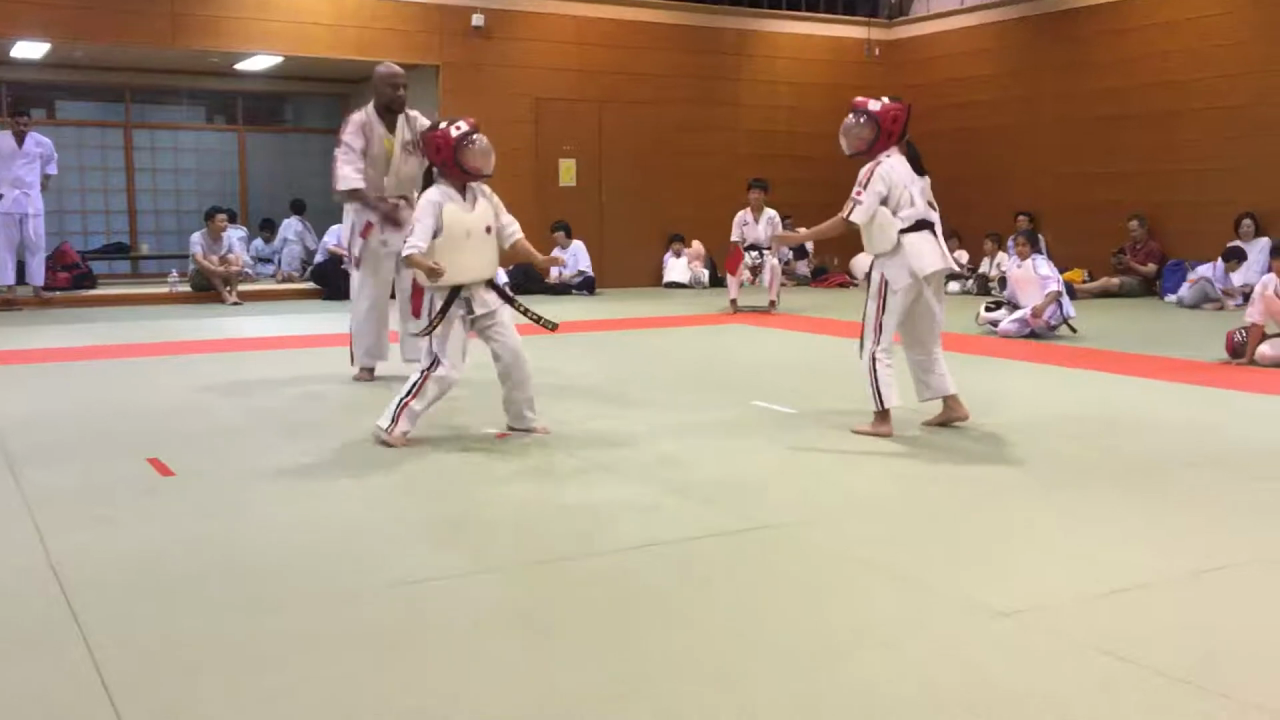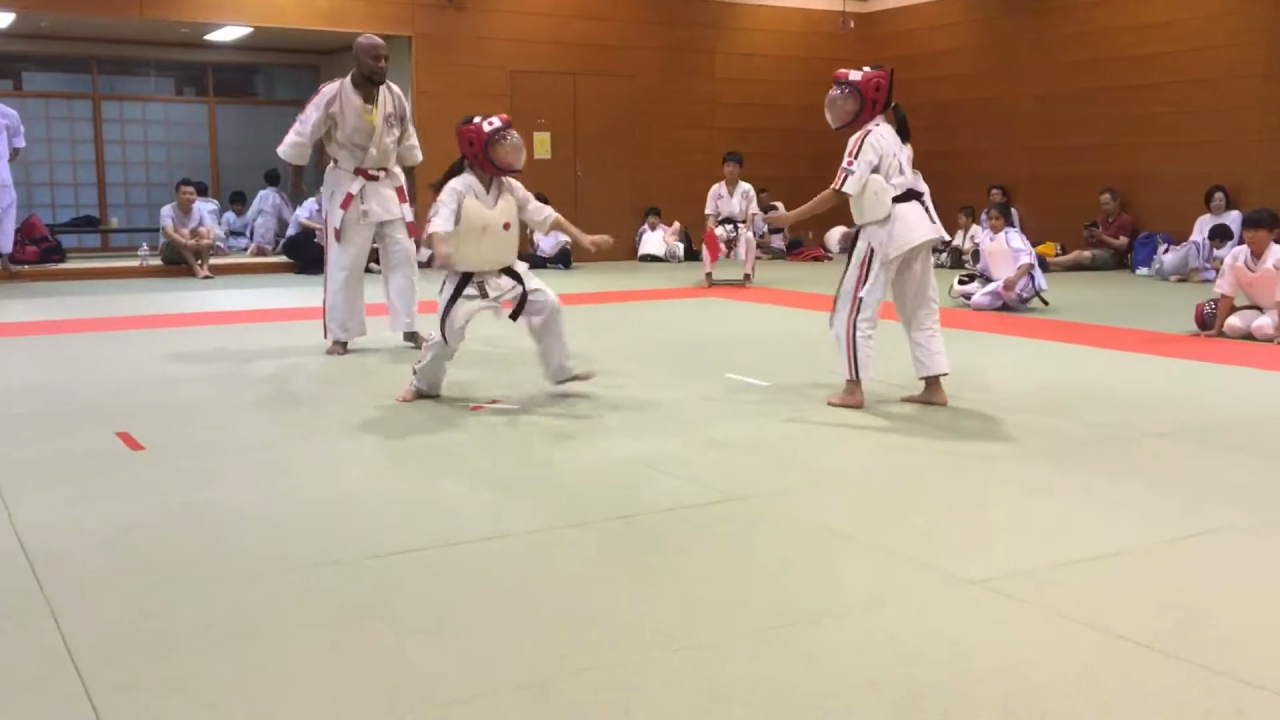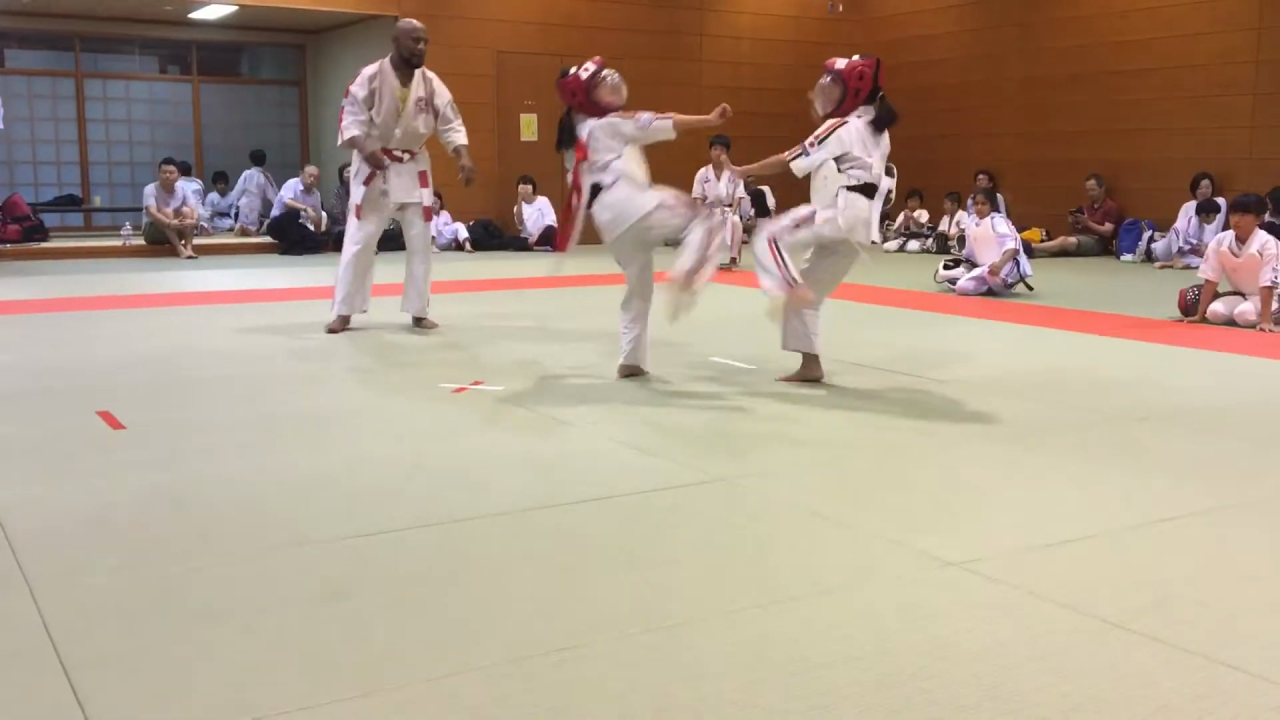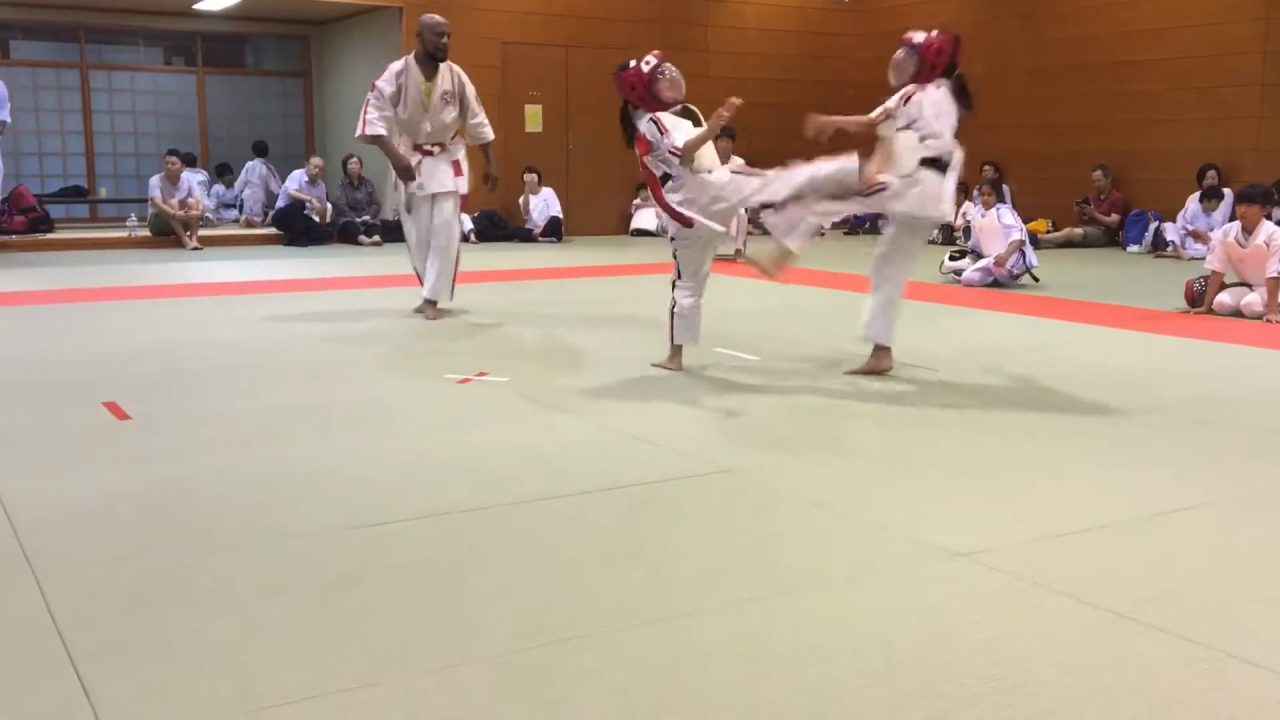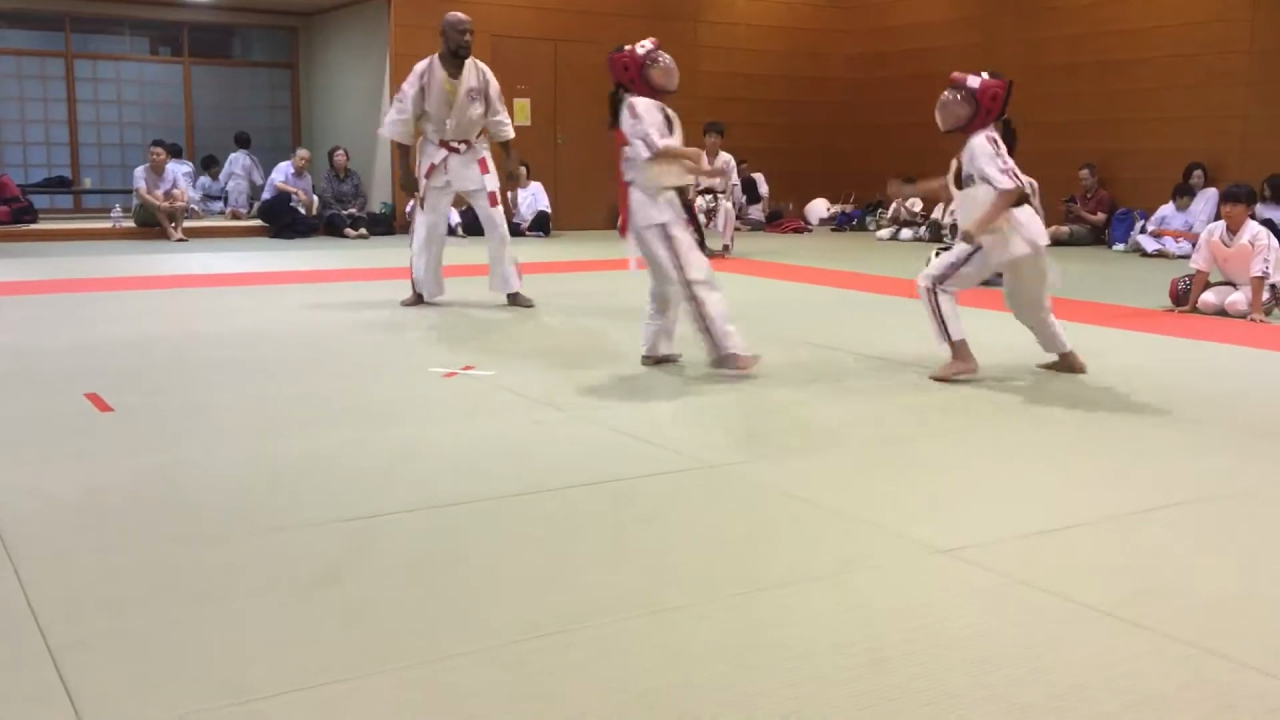
dt=0.4s
person 1, frame 1
left shoulder: (876, 171)
right shoulder: (910, 167)
left elbow: (847, 221)
right elbow: (931, 211)
left wrist: (800, 237)
left hip: (898, 261)
right hip: (926, 256)
left knee: (877, 341)
right knee: (923, 338)
left ankle: (882, 418)
right ankle: (952, 404)
person 1, frame 2
left shoulder: (865, 139)
right shoulder: (892, 135)
left elbow: (838, 192)
left wrist: (791, 217)
left hip: (886, 231)
right hip: (913, 227)
left knee: (853, 310)
right knee: (921, 311)
left ankle: (854, 389)
right ankle: (933, 387)
person 1, frame 3
left shoulder: (840, 128)
right shoulder: (876, 128)
left elbow: (790, 162)
left wrist: (744, 170)
left hip: (840, 211)
right hip: (859, 218)
left knee: (766, 238)
right knee: (812, 289)
left ankle: (793, 292)
right ankle: (810, 364)
person 1, frame 4
left shoulder: (915, 95)
right shoulder: (947, 101)
left elbow: (870, 124)
left wrist: (829, 122)
left hip: (908, 188)
right hip: (931, 197)
left knee: (816, 189)
right knee: (889, 275)
left ankle: (784, 252)
right ankle: (881, 354)
person 1, frame 5
left shoulder: (982, 144)
right shoulder: (977, 143)
left elbow: (1012, 188)
right elbow: (951, 186)
left wrist: (982, 223)
right wrist: (910, 190)
left hip: (1004, 236)
right hip: (1024, 232)
left knee: (932, 284)
right knee: (1031, 304)
left ankle: (962, 357)
right ankle: (1067, 357)
person 2, frame 1
left shoulder: (484, 194)
right shoulder: (434, 200)
left elbow: (509, 233)
right elbow: (411, 250)
left wrist: (538, 259)
right wrist: (425, 266)
left hip: (484, 292)
right hip: (448, 298)
left knee: (512, 354)
right knee: (443, 367)
left ankle: (522, 418)
right ankle: (391, 425)
person 2, frame 2
left shoulder: (511, 189)
right shoulder: (457, 189)
left elbow: (543, 215)
right elbow: (437, 228)
left wrist: (582, 238)
right wrist: (441, 253)
left hip: (504, 272)
right hip: (465, 279)
left knee: (546, 304)
right knee: (447, 335)
left ankle: (560, 371)
right ankle: (424, 385)
person 2, frame 3
left shoulder: (584, 130)
right shoulder: (611, 125)
right elbow: (660, 125)
right wrist: (710, 120)
left hip: (613, 215)
right hip: (631, 206)
left knee: (639, 287)
right knee: (702, 222)
left ankle: (631, 360)
right ankle: (686, 276)
person 2, frame 4
left shoulder: (647, 123)
right shoulder: (655, 122)
right elbow: (681, 152)
right wrist: (712, 127)
left hip: (683, 210)
right hip: (706, 191)
left knee: (689, 282)
right knee: (785, 183)
left ankle: (675, 353)
person 2, frame 5
left shoulder: (644, 108)
right shoulder: (639, 106)
left elbow: (669, 161)
right elbow: (654, 148)
left wrist: (707, 170)
right wrist: (689, 154)
left hip: (649, 206)
right hip: (655, 207)
left knee: (666, 282)
right knee: (697, 276)
left ankle: (656, 349)
right ankle: (725, 352)
person 3, frame 1
left shoulder: (415, 121)
right shoulder: (357, 124)
right elbow: (348, 176)
right wrist: (381, 208)
left hip: (408, 213)
right hip: (367, 215)
left knee: (416, 290)
right knee: (368, 293)
right ankle: (367, 361)
person 3, frame 2
left shoulder: (394, 95)
right shoulder: (332, 95)
left elbow: (408, 144)
right elbow: (301, 138)
left wrist: (412, 186)
right wrist: (296, 183)
left hip: (389, 186)
right hip: (348, 187)
left knee: (402, 258)
right knee: (344, 265)
left ankle: (409, 328)
right ankle: (340, 336)
person 3, frame 3
left shoulder: (430, 82)
right shoulder: (371, 76)
left elbow: (451, 124)
right elbow: (352, 120)
left wrist: (464, 157)
right wrist: (364, 149)
left hip: (414, 169)
right hip: (375, 167)
left knee: (420, 245)
right knee: (359, 241)
left ankle: (418, 312)
right ankle: (343, 311)
person 3, frame 4
left shoulder: (455, 74)
right shoulder: (397, 73)
left elbow: (476, 119)
right elbow: (374, 117)
left wrist: (490, 163)
right wrist: (393, 156)
left hip: (449, 159)
right hip: (411, 161)
left knee: (446, 230)
right knee: (418, 234)
left ankle: (433, 297)
right ankle: (431, 293)
person 3, frame 5
left shoulder: (481, 72)
right shoulder: (423, 72)
left elbow: (498, 118)
right elbow: (401, 120)
left wrist: (511, 159)
right wrist: (404, 168)
left hip: (474, 156)
right hip: (436, 157)
left knee: (496, 223)
right knee: (427, 227)
left ankle: (511, 290)
right ankle: (422, 289)
